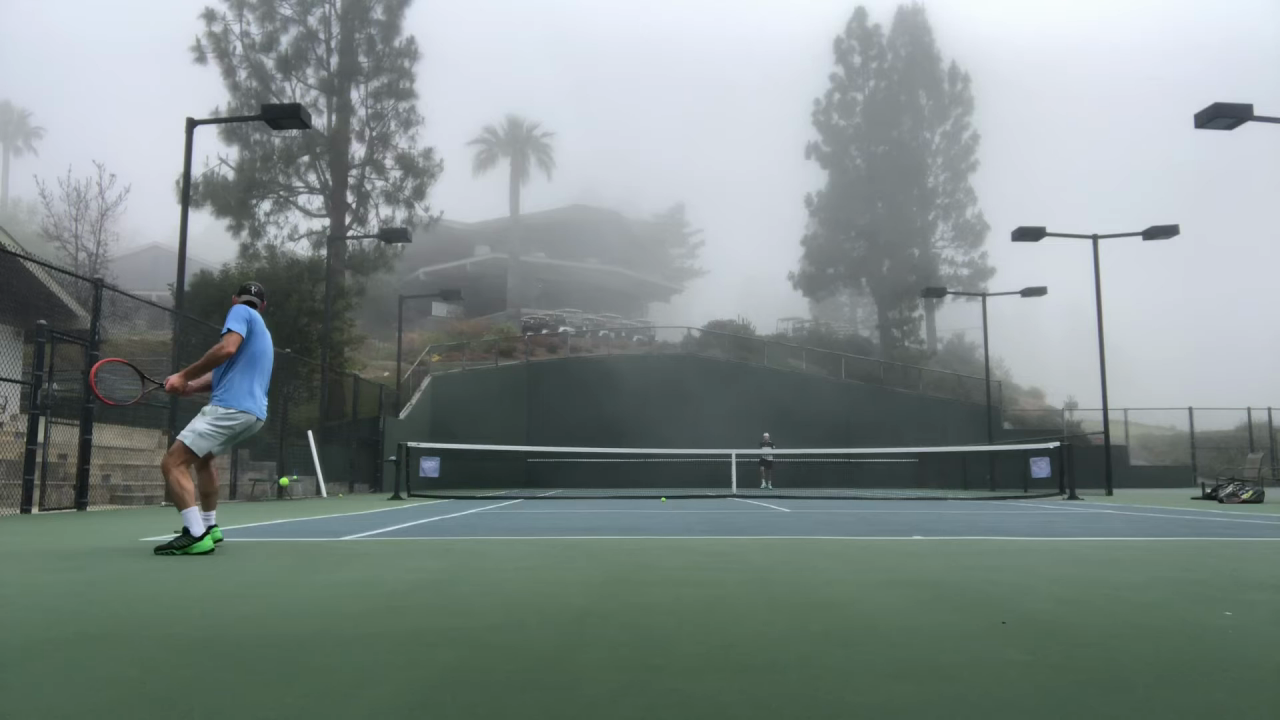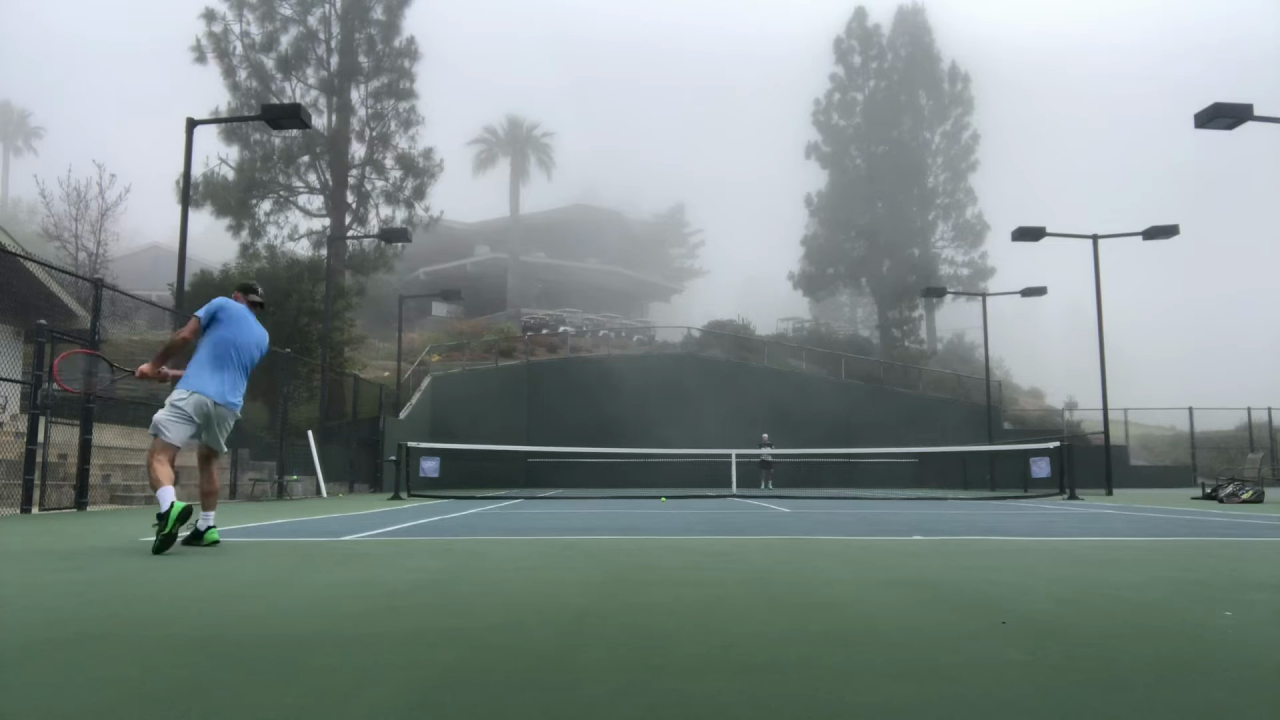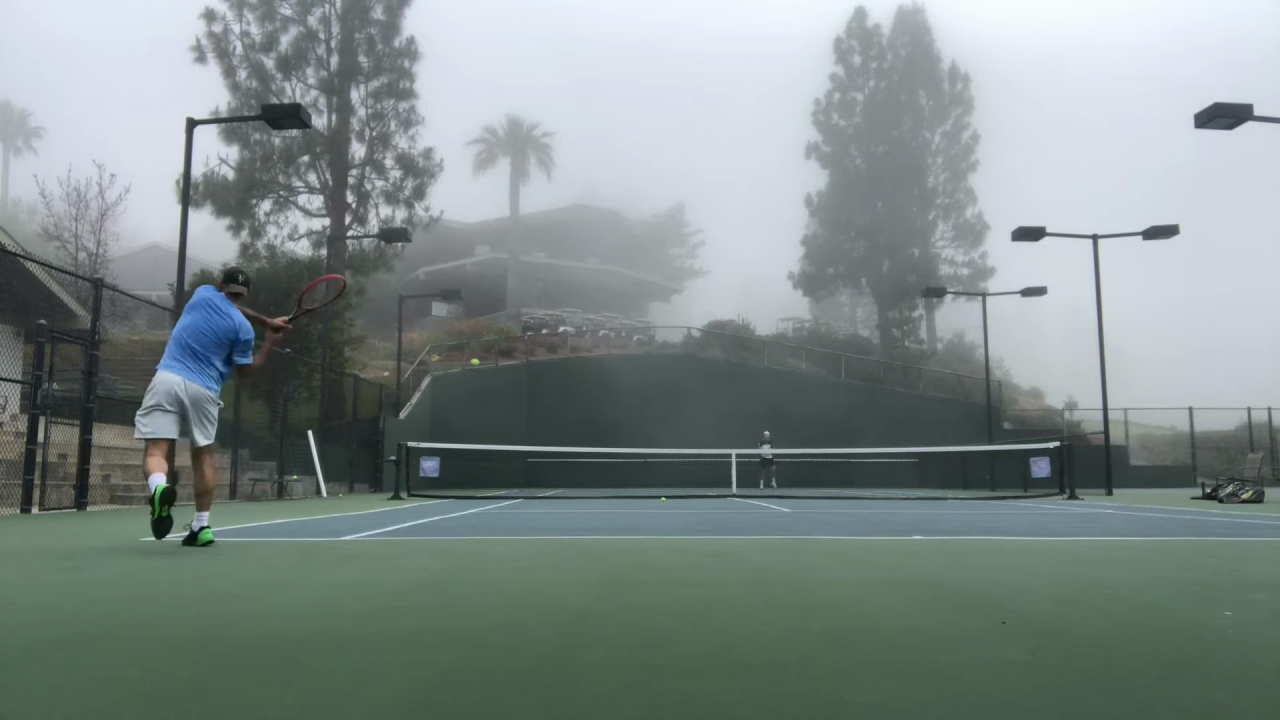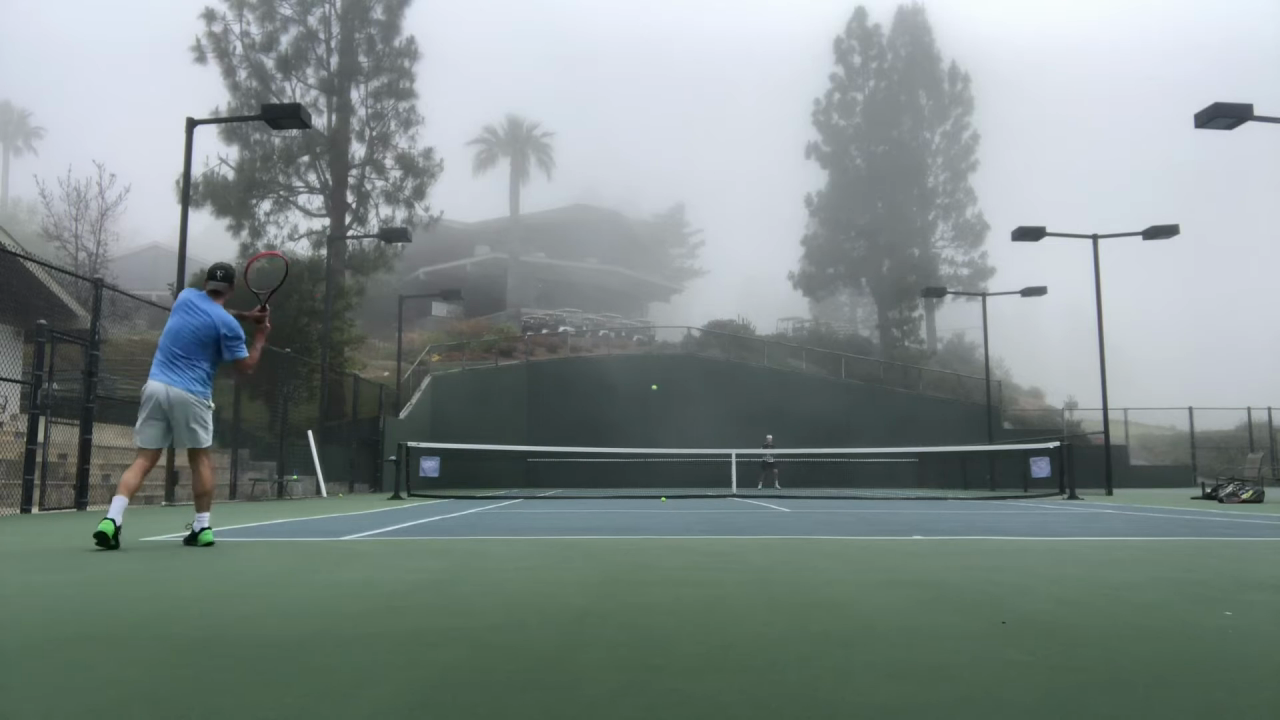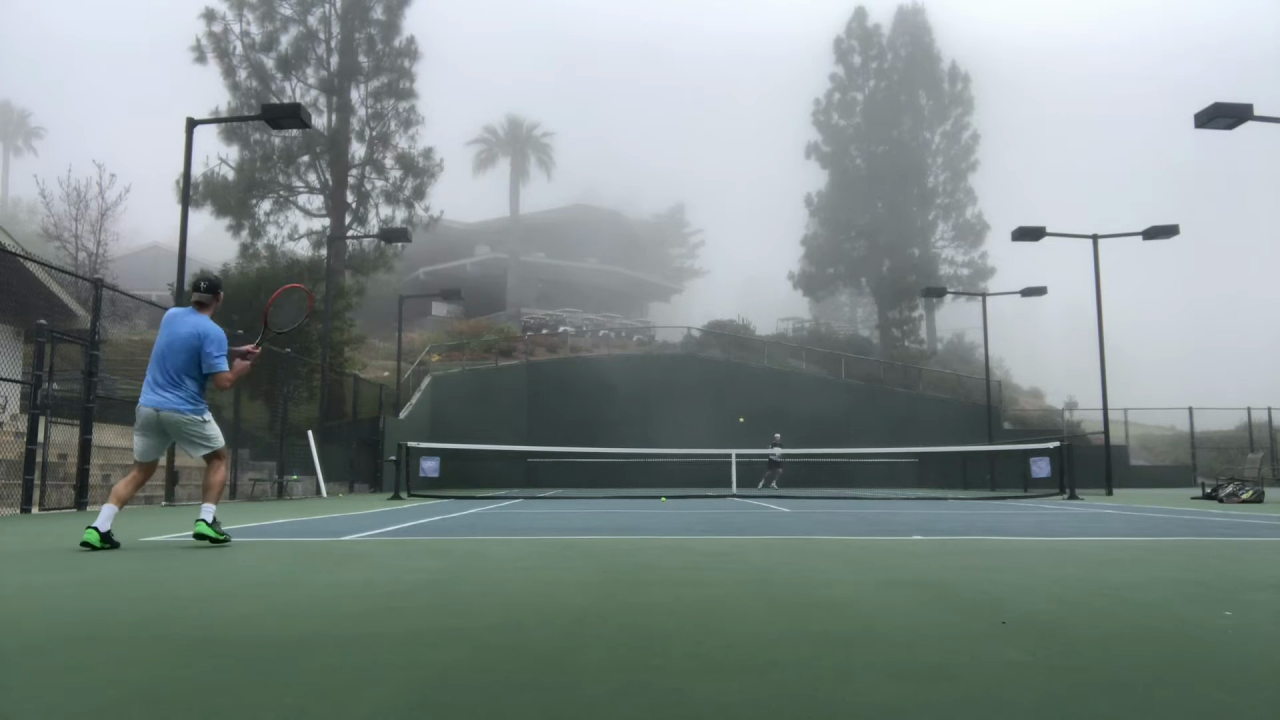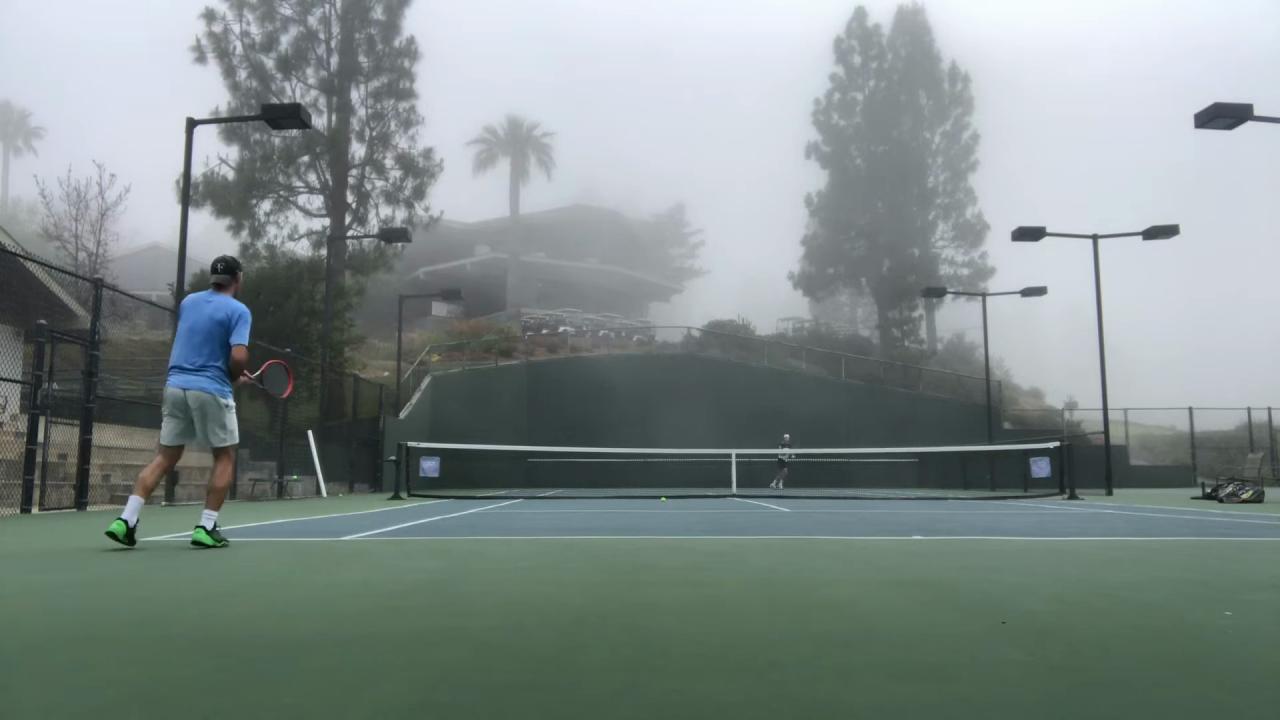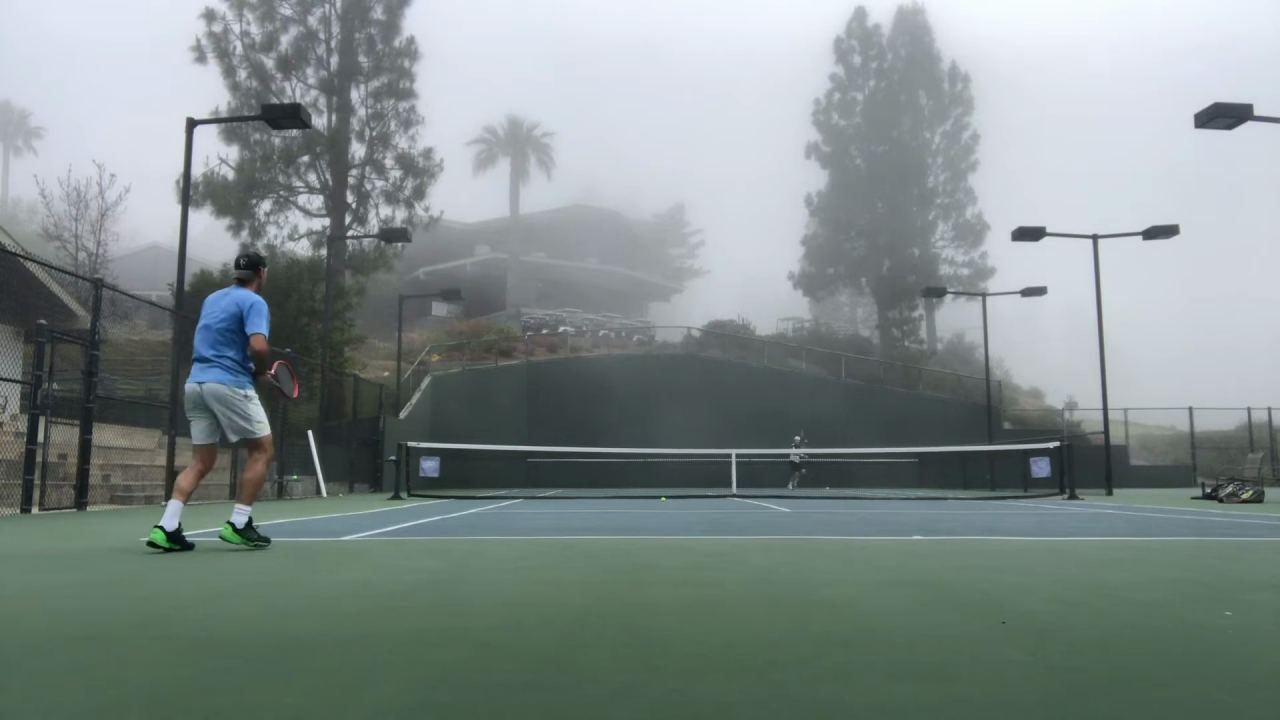
dt=0.2s
person 1, frame 1
left shoulder: (242, 312)
right shoulder: (262, 336)
left elbow: (227, 348)
right elbow: (218, 376)
left wrist: (183, 375)
right wrist: (186, 386)
left hip: (230, 409)
right hip: (253, 415)
left knee: (173, 465)
right knee: (202, 460)
left ankle: (196, 534)
right ankle: (209, 526)
person 1, frame 2
left shoulder: (223, 305)
right shoulder: (262, 338)
left elbow: (186, 336)
left wrist: (156, 363)
right wrist: (172, 375)
left hip: (193, 395)
right hip: (228, 406)
left knee: (159, 458)
right knee: (208, 460)
left ankle: (170, 509)
right ankle: (206, 528)
person 1, frame 3
left shoulder: (203, 293)
right shoulder: (243, 328)
right elbow: (244, 374)
left wrist: (266, 322)
right wrist: (271, 341)
left hip: (167, 380)
right hip: (204, 391)
left knee: (157, 452)
right knee: (202, 456)
left ankle: (160, 490)
right ankle: (201, 527)
person 1, frame 4
left shoulder: (185, 296)
right shoulder: (228, 324)
right elbow: (246, 367)
left wrist: (247, 316)
right wrist: (261, 337)
left hip: (156, 387)
right hip: (191, 395)
left knee: (145, 460)
right knee: (199, 459)
left ankle: (111, 521)
right ankle: (201, 528)
person 1, frame 5
left shoulder: (171, 315)
right shoulder: (214, 333)
right elbow: (222, 384)
left wrist: (234, 353)
right wrist: (241, 370)
left hip: (149, 406)
right hip: (186, 411)
left knee: (140, 472)
right knee: (218, 459)
left ankle: (98, 529)
right ankle: (207, 522)
person 1, frame 6
left shoulder: (188, 302)
right shoulder: (238, 310)
right elbow: (238, 358)
right wrist: (237, 376)
left hip: (176, 386)
right hip: (211, 392)
left knee: (165, 458)
right knee: (225, 458)
left ankle: (126, 520)
right ankle: (207, 528)
person 1, frame 7
left shoulder: (212, 299)
right shoulder: (255, 303)
right elbow: (258, 347)
left wrist: (250, 367)
right wrist: (260, 372)
left hip: (196, 384)
right hip: (228, 385)
left knee: (202, 460)
right knee: (262, 450)
left ankle: (167, 528)
right ankle: (238, 522)
